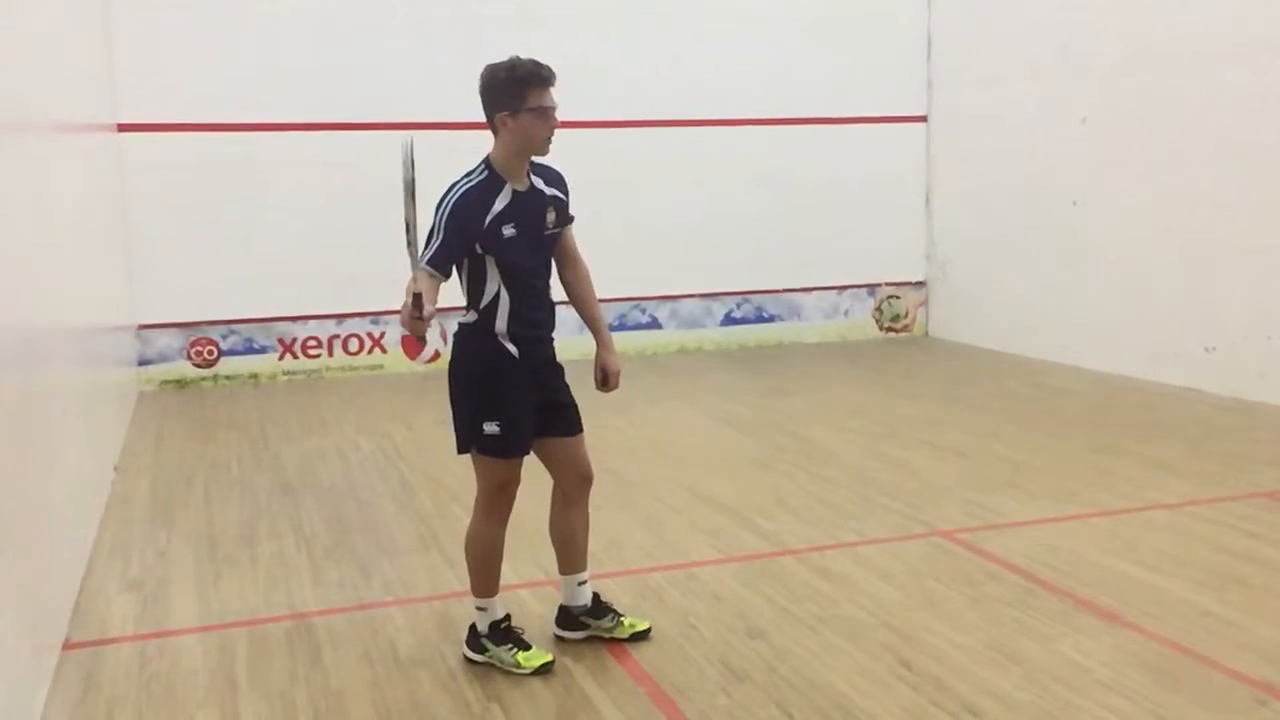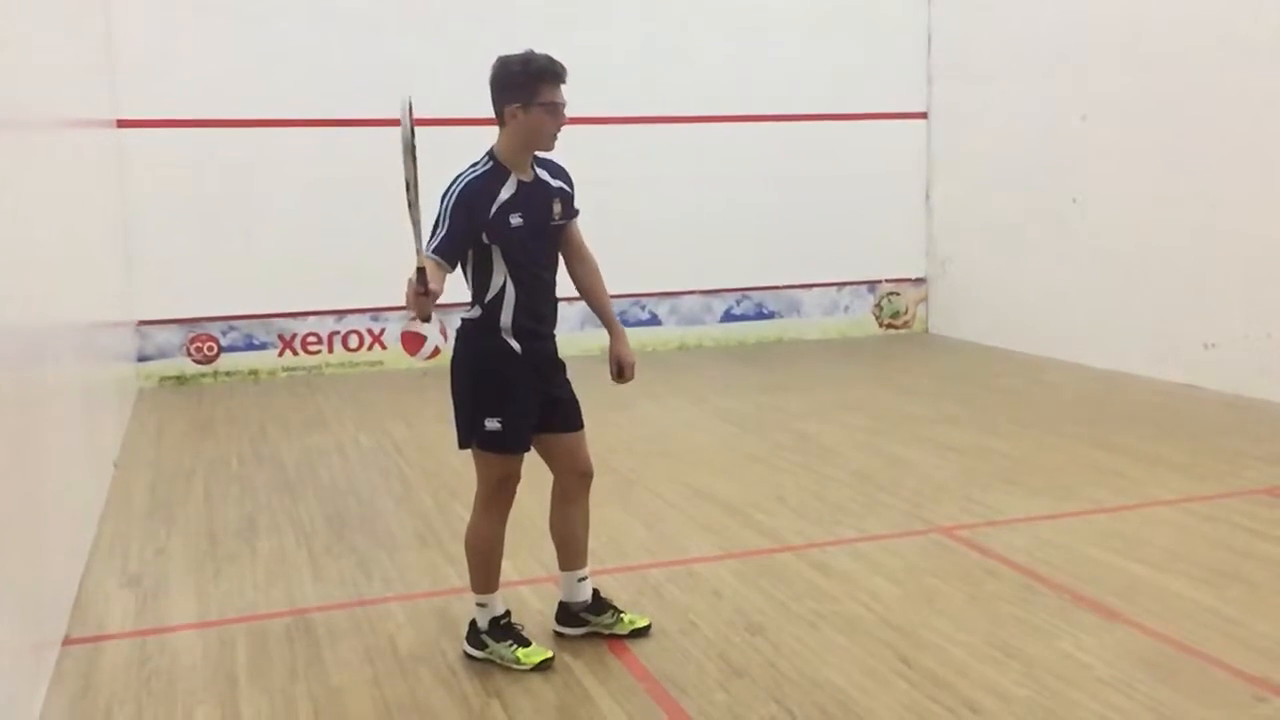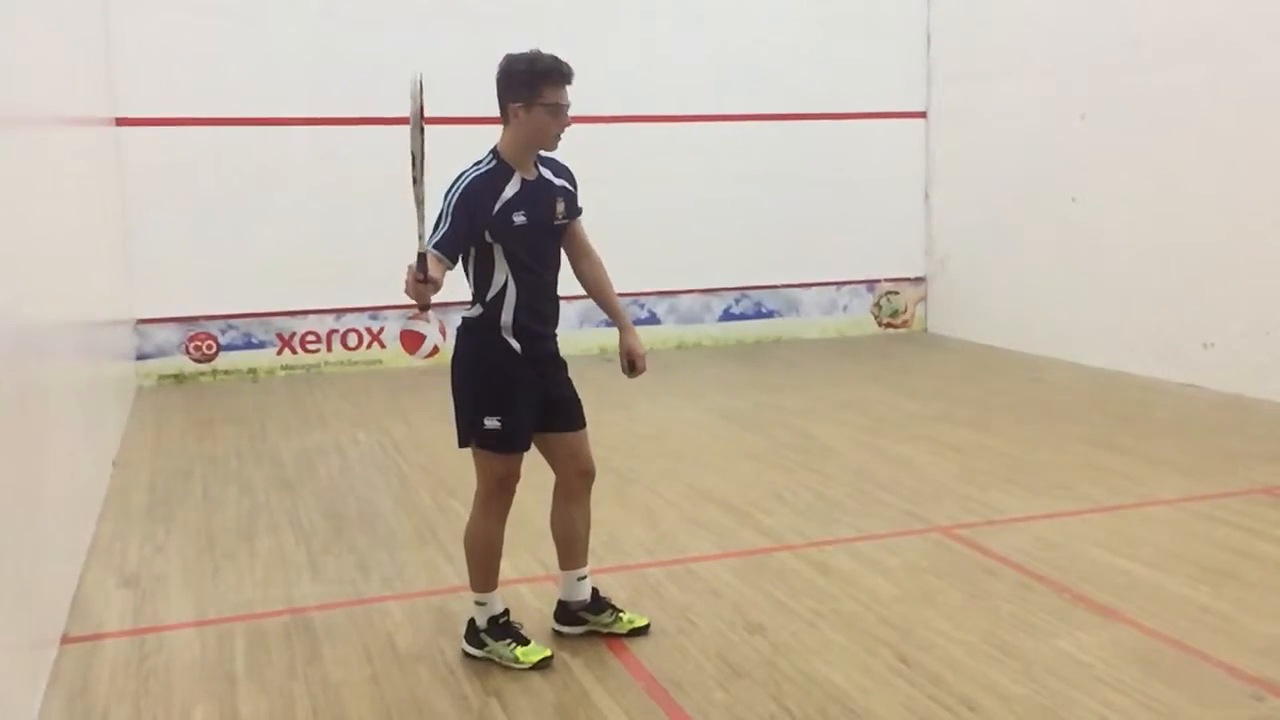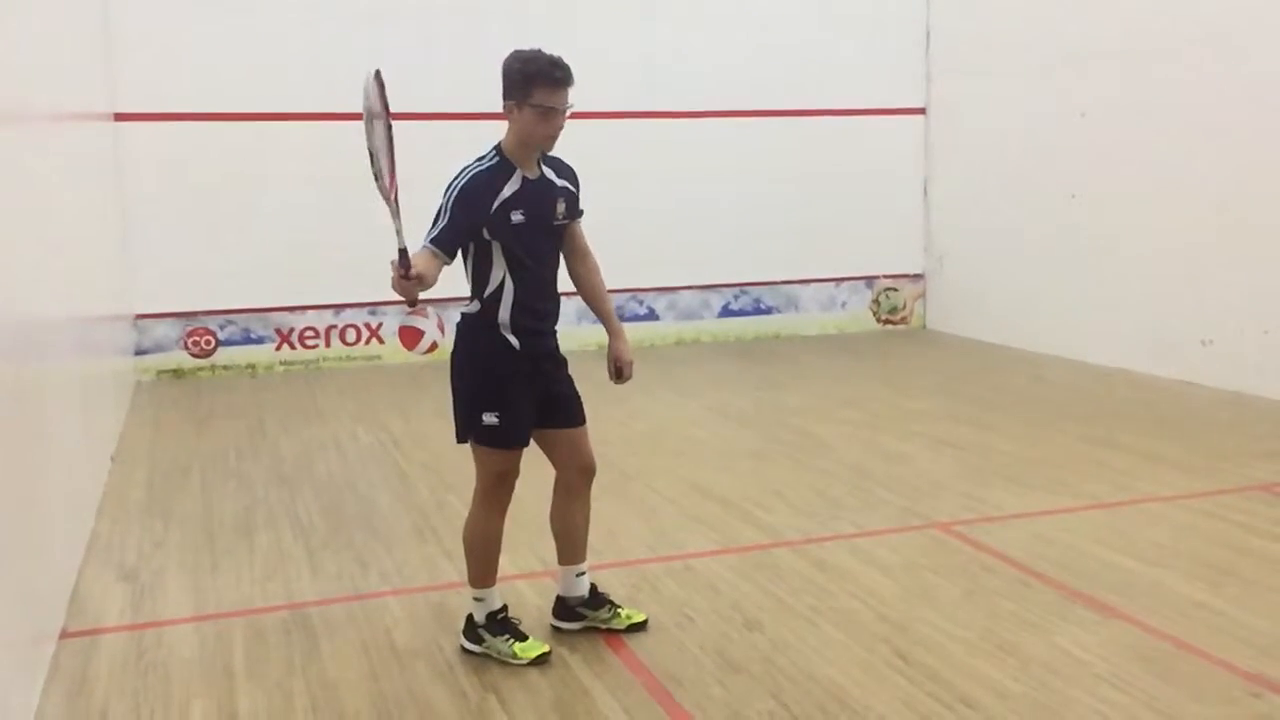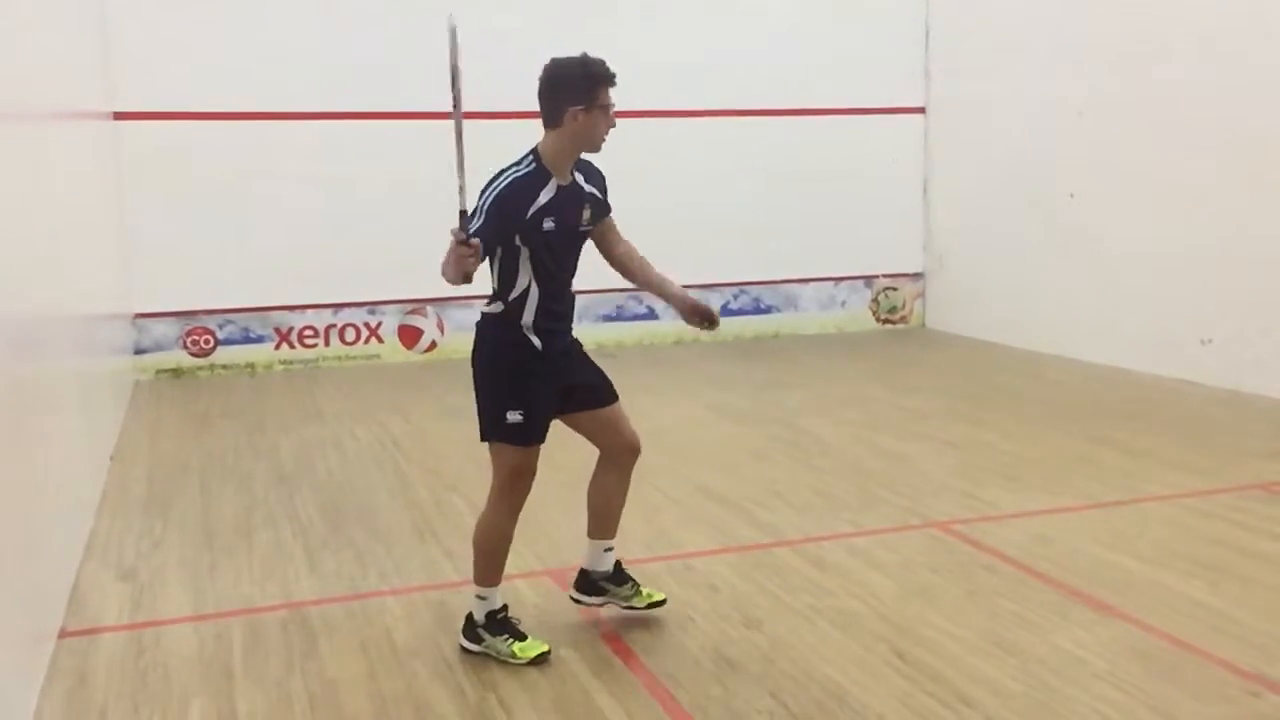
dt=0.5s
person 1, frame 1
left shoulder: (552, 185)
right shoulder: (467, 199)
left elbow: (570, 264)
right elbow: (430, 271)
left wrist: (603, 341)
right wrist: (419, 304)
left hip: (540, 357)
right hip: (488, 366)
left knee: (576, 475)
right knee: (497, 495)
left ankle: (579, 605)
right ankle: (487, 629)
person 1, frame 2
left shoulder: (555, 179)
right shoulder: (472, 190)
left elbow: (577, 257)
right elbow: (437, 262)
left wrist: (615, 332)
right wrist: (426, 290)
left hip: (541, 354)
right hip: (491, 360)
left knee: (576, 472)
right knee: (497, 490)
left ankle: (578, 602)
right ankle: (487, 625)
person 1, frame 3
left shoulder: (559, 178)
right shoulder: (475, 188)
left elbow: (582, 255)
right elbow: (438, 259)
left wrist: (624, 325)
right wrist: (424, 281)
left hip: (542, 353)
right hip: (492, 359)
left knee: (578, 470)
right knee: (497, 488)
left ankle: (576, 600)
right ankle: (486, 624)
person 1, frame 4
left shoulder: (562, 178)
right shoulder: (475, 184)
left elbow: (580, 258)
right elbow: (435, 253)
left wrist: (614, 332)
right wrist: (415, 277)
left hip: (543, 350)
right hip: (490, 355)
left knee: (578, 467)
right knee: (496, 485)
left ankle: (577, 597)
right ankle: (485, 620)
person 1, frame 5
left shoulder: (588, 180)
right shoulder: (511, 187)
left elbow: (616, 248)
right elbow: (459, 265)
left wrist: (676, 297)
right wrist: (460, 262)
left hip: (560, 344)
right hip: (512, 352)
left knee: (622, 442)
right knee: (513, 483)
left ankle: (598, 572)
right ankle: (485, 618)
